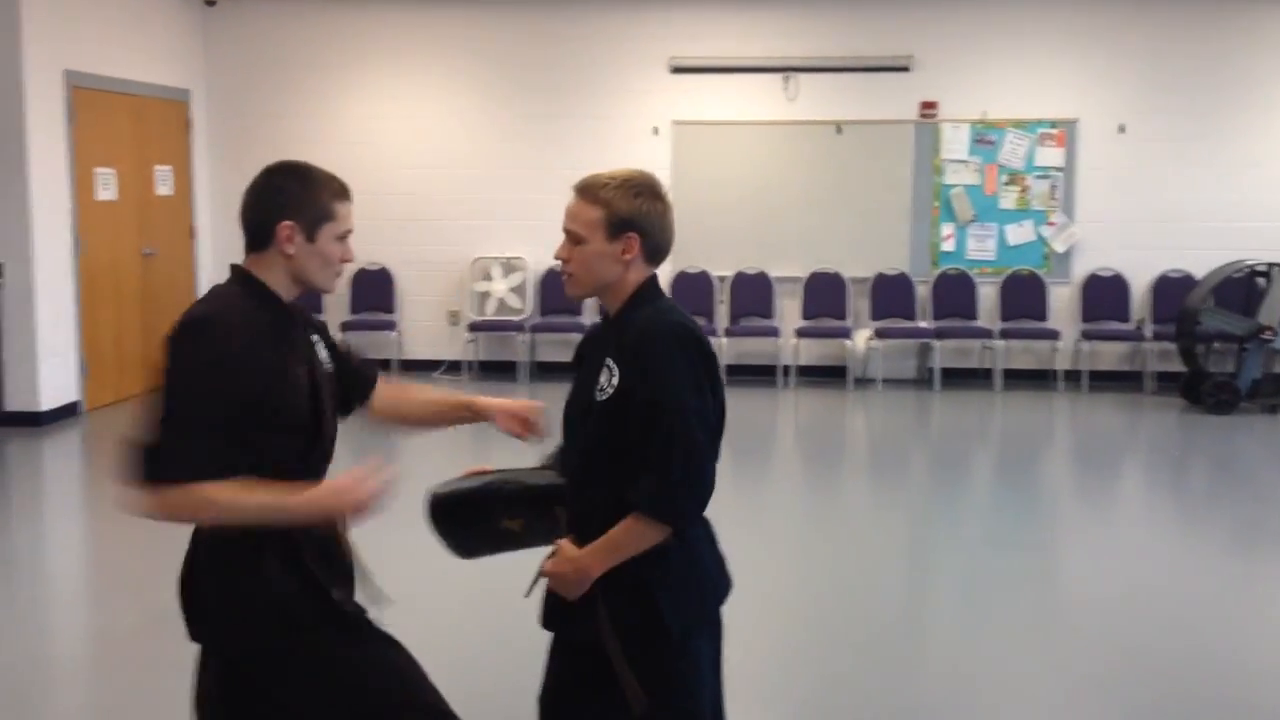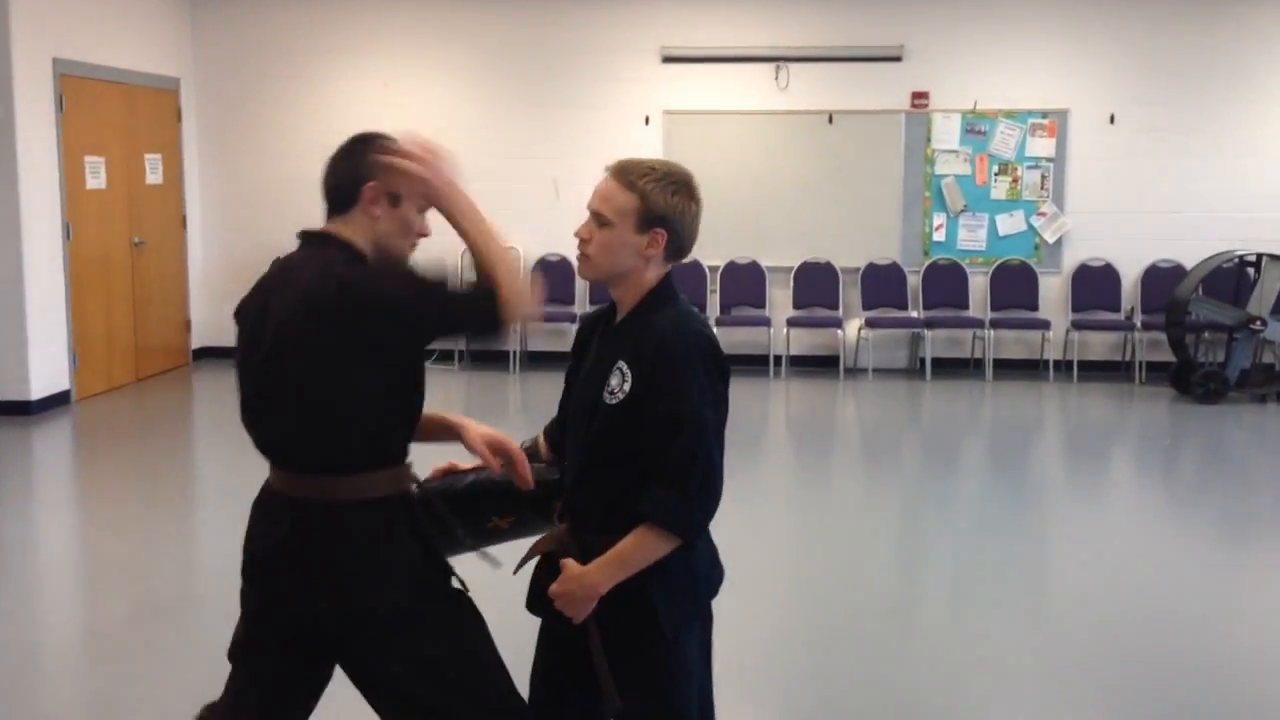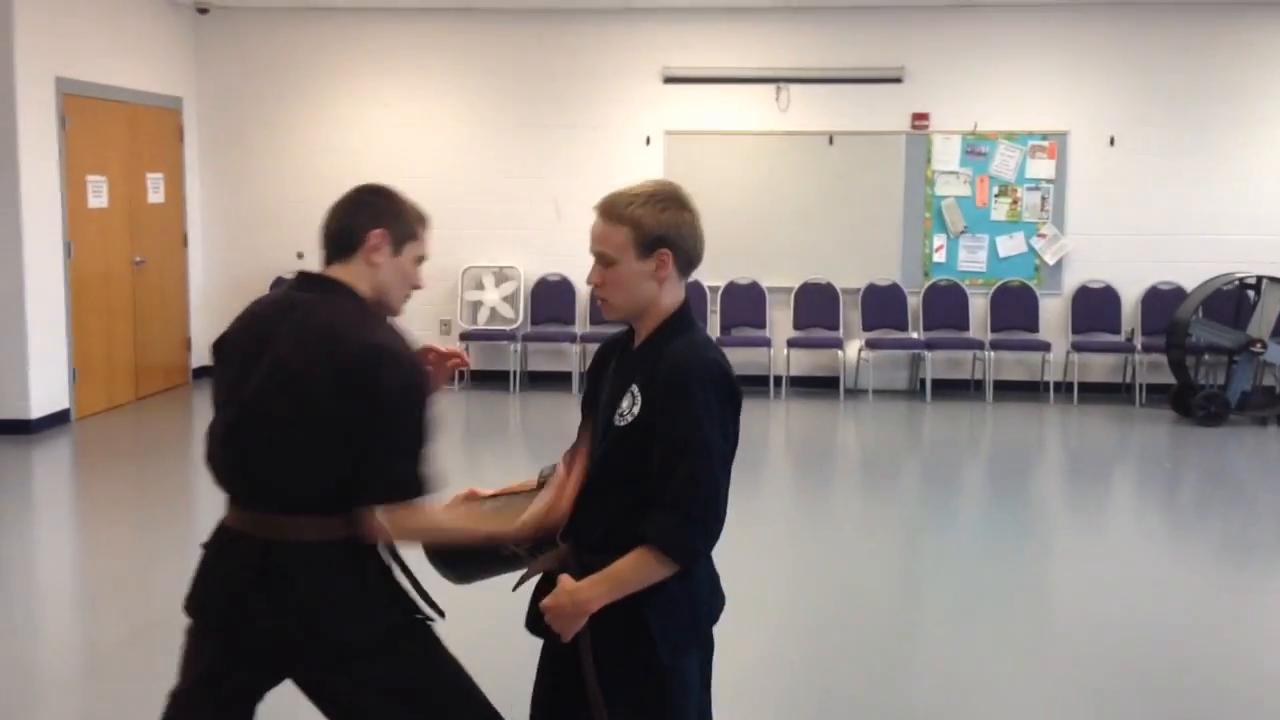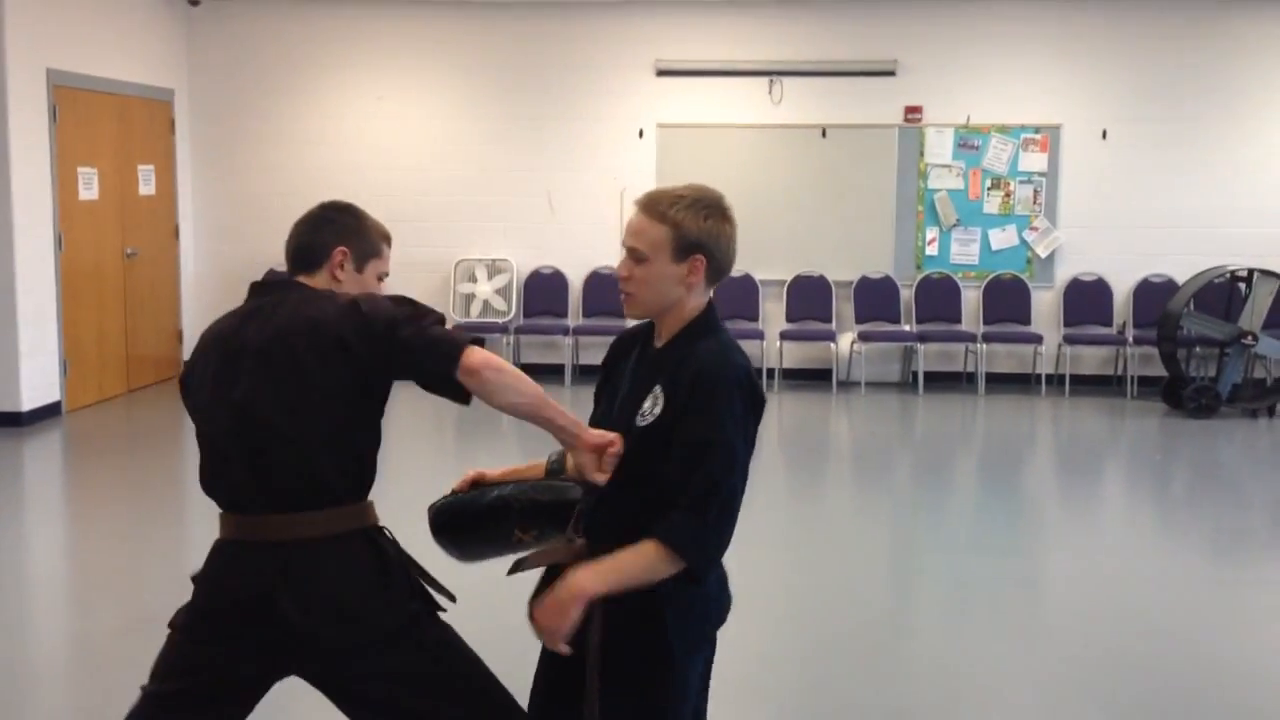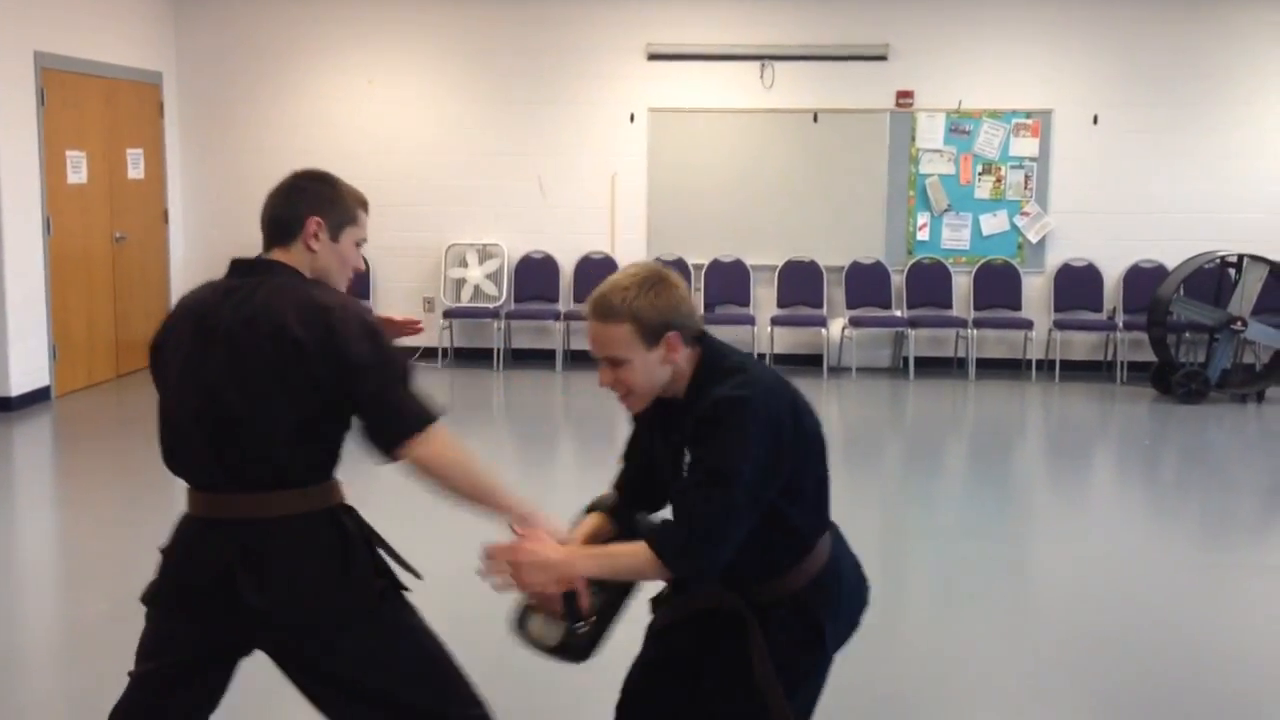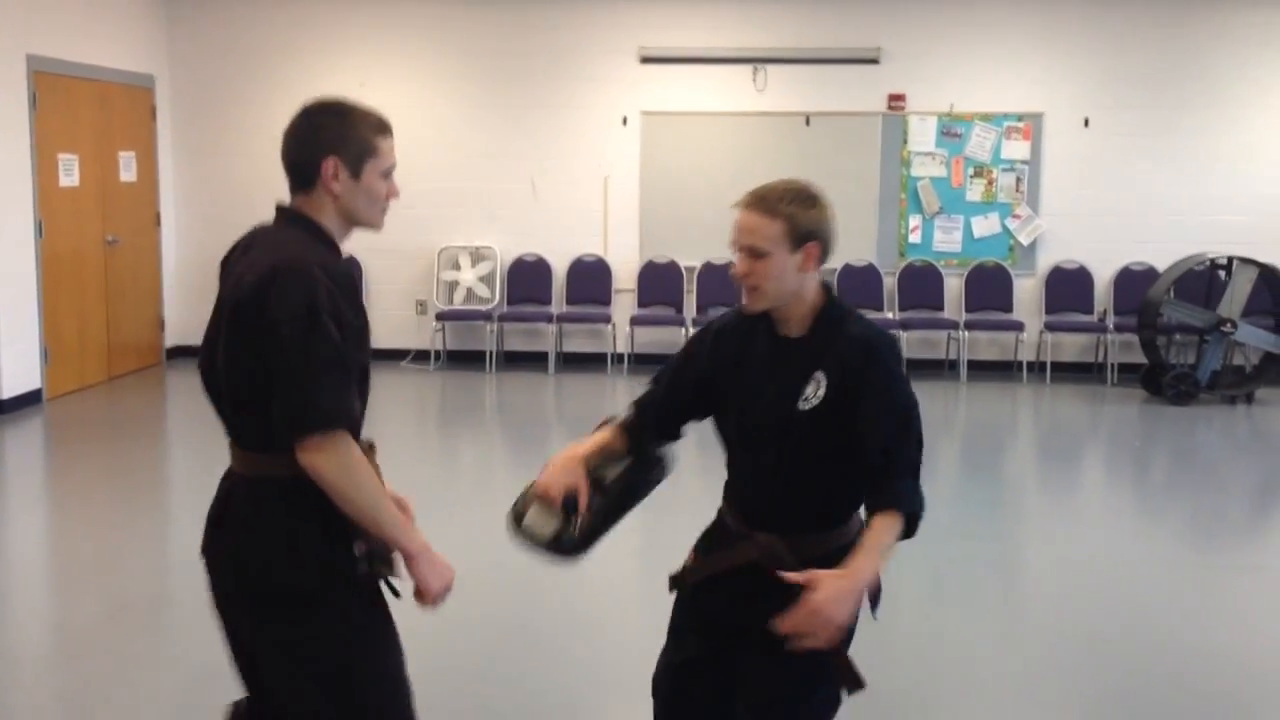
dt=0.5s
person 1, frame 1
left shoulder: (283, 318)
right shoulder: (220, 334)
left elbow: (371, 397)
right elbow: (167, 491)
left wrist: (480, 406)
right wrist: (315, 503)
left hip: (245, 575)
right hip: (266, 579)
person 1, frame 2
left shoulder: (279, 287)
right shoulder: (359, 290)
right elbow: (514, 300)
left wrist: (457, 424)
right wrist: (448, 195)
left hip: (286, 534)
right hip: (362, 545)
person 1, frame 3
left shoulder: (258, 321)
right shoulder: (377, 353)
right elbow: (394, 514)
right wrist: (520, 525)
left hip: (238, 572)
right hip: (318, 587)
person 1, frame 4
left shoulder: (217, 342)
right shoulder: (353, 322)
right elbow: (480, 368)
right wrist: (576, 435)
left hip: (240, 577)
right hip: (344, 583)
person 1, frame 5
left shoulder: (187, 315)
right shoulder: (329, 317)
right elbow: (418, 443)
right wrist: (525, 518)
left hip: (207, 554)
right hip: (308, 561)
person 1, frame 6
left shoulder: (258, 253)
right shoulder: (307, 278)
right elbow: (321, 445)
left wrist: (373, 492)
right wrist: (414, 548)
left hip: (246, 522)
right hip: (293, 536)
person 2, frame 1
left shoulder: (667, 340)
right shoulder: (605, 339)
left elbow: (677, 491)
left wrist: (590, 560)
left hip: (659, 586)
right hip: (601, 580)
person 2, frame 2
left shoulder: (680, 345)
right shoulder: (600, 328)
left elbow: (686, 500)
left wrist: (599, 578)
left hip: (648, 588)
right hip: (581, 569)
person 2, frame 3
left shoulder: (694, 372)
right shoulder: (617, 354)
left elbow: (687, 530)
left wrist: (591, 594)
right wrist: (506, 496)
left hip: (650, 609)
right hip: (586, 598)
person 2, frame 4
left shoulder: (718, 376)
right shoulder: (632, 349)
left elbow: (698, 532)
left wrist: (585, 582)
right wrist: (511, 476)
left hip: (658, 604)
right hip: (595, 587)
person 2, frame 5
left shoulder: (744, 407)
right shoulder: (661, 392)
left elbow: (692, 547)
right elbow: (637, 493)
left wrist: (568, 561)
right wrist: (575, 539)
left hip: (792, 601)
right hip: (719, 584)
person 2, frame 6
left shoulder: (865, 354)
right shoulder: (730, 337)
left elbow: (895, 488)
right elbow: (654, 416)
left wrist: (856, 576)
right wrist: (578, 453)
left hip: (814, 574)
right hip: (730, 553)
